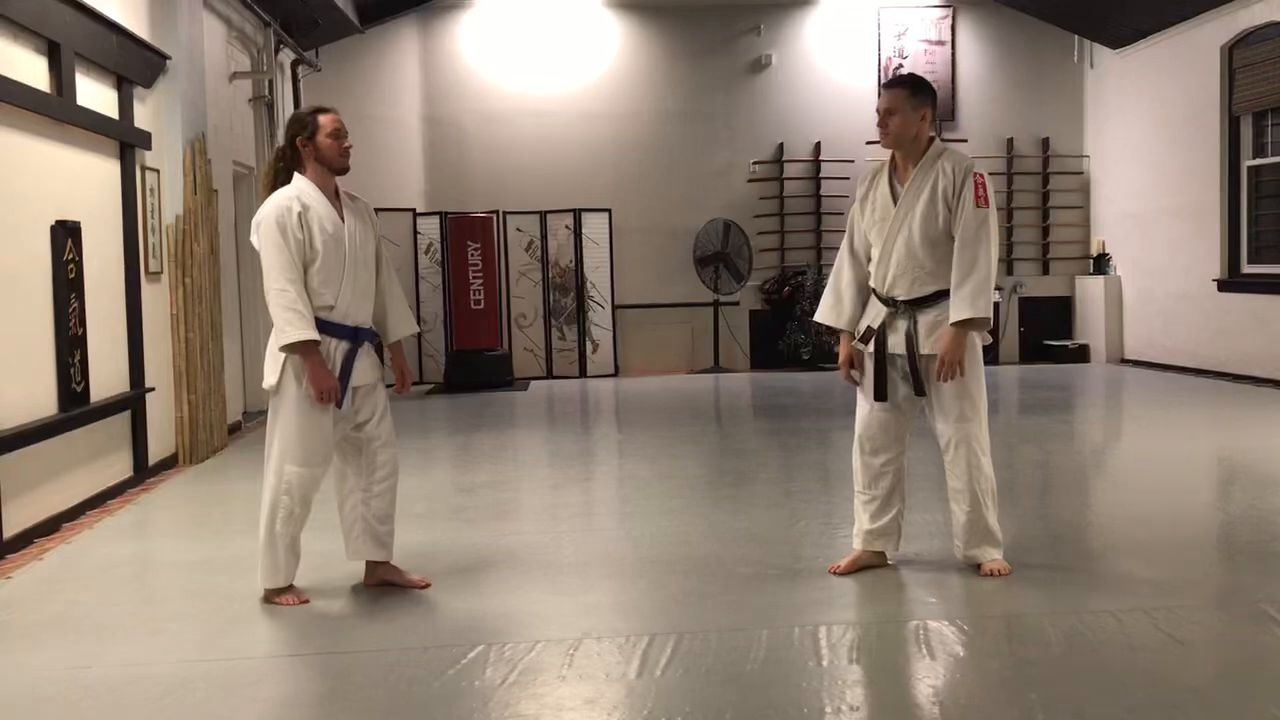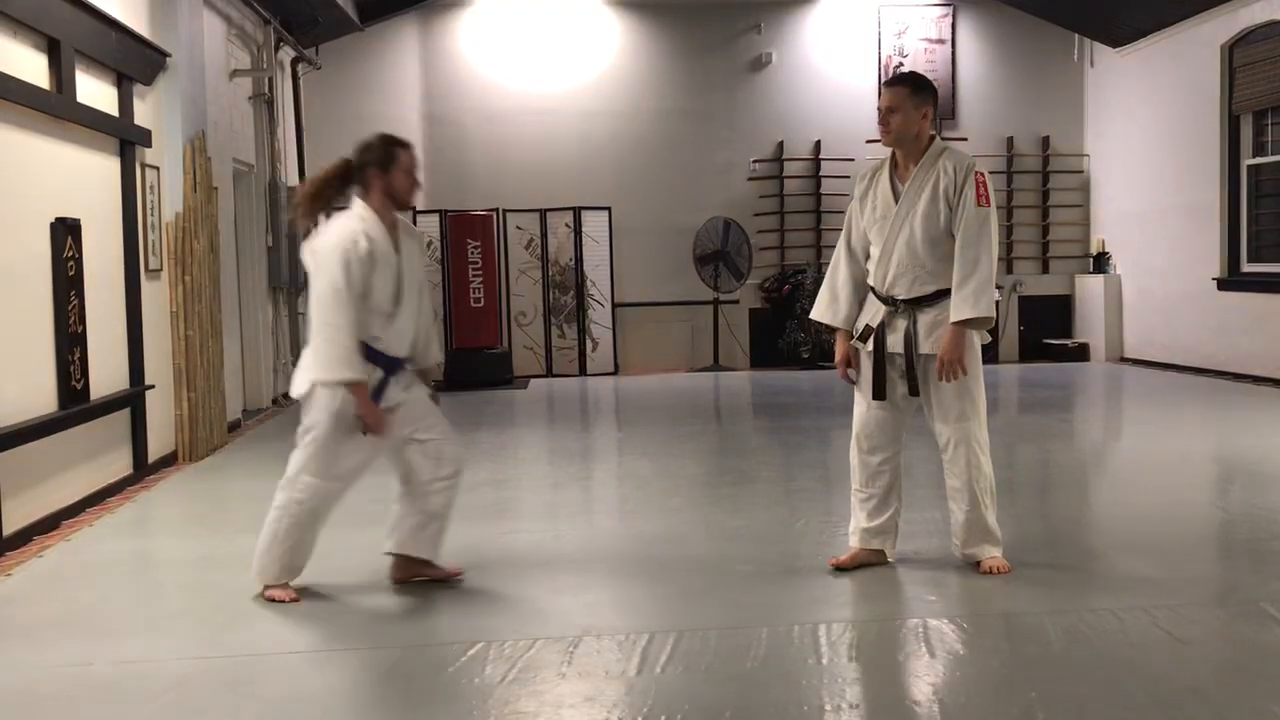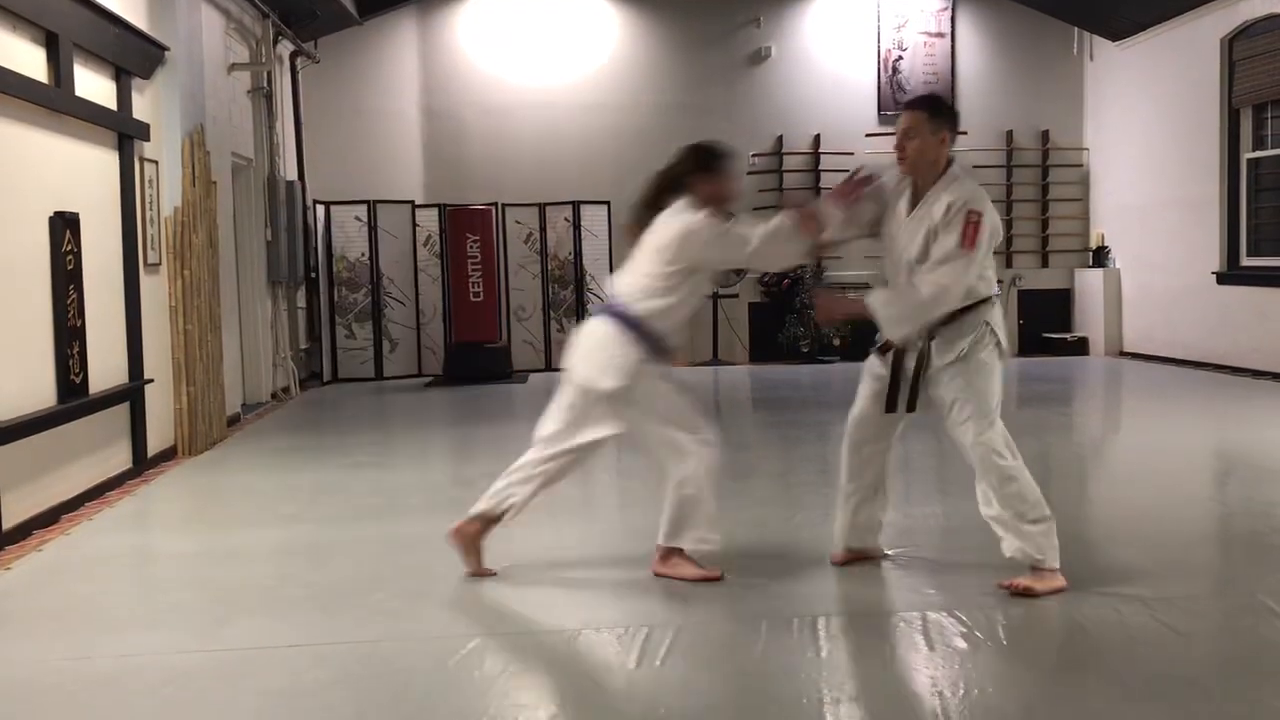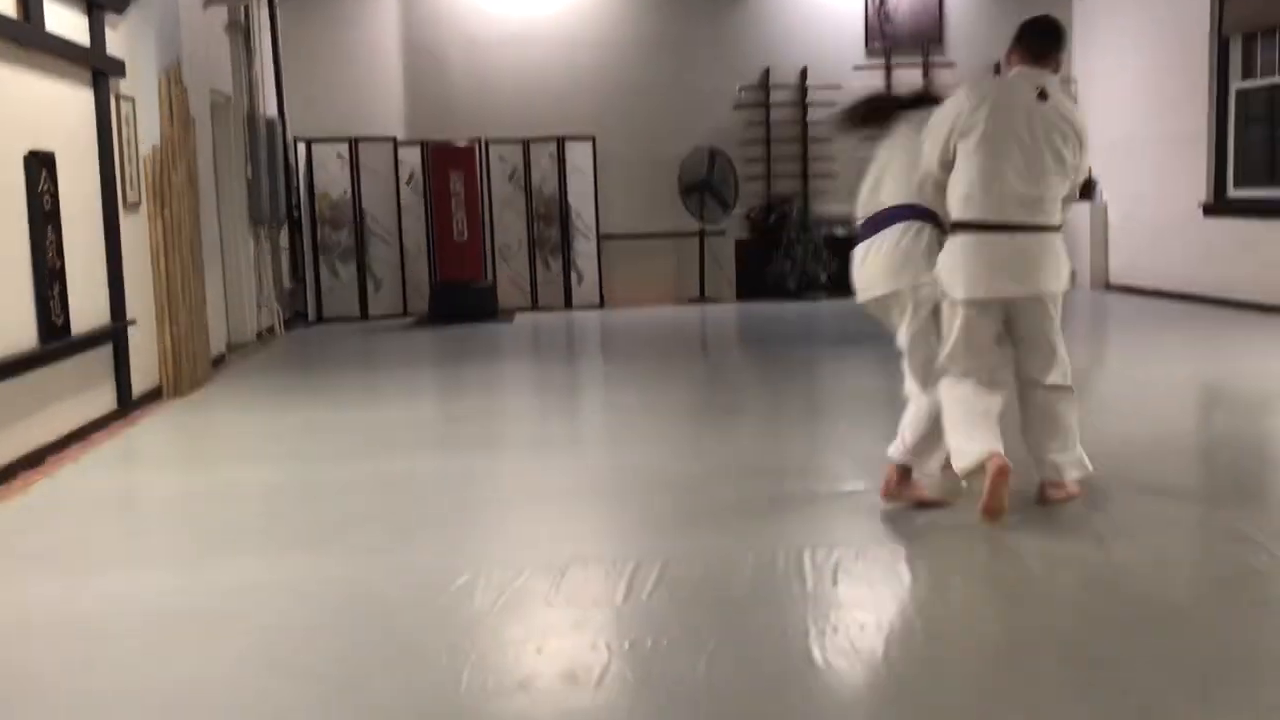
dt=0.5s
person 1, frame 1
left shoulder: (960, 174)
right shoulder: (872, 182)
left elbow: (974, 256)
right elbow: (854, 259)
left wrist: (958, 330)
right wrist: (846, 333)
left hip: (941, 325)
right hip: (882, 326)
left knee: (963, 439)
right knee: (874, 438)
left ankle: (983, 547)
right ankle: (873, 543)
person 1, frame 2
left shoulder: (961, 173)
right shoulder: (871, 181)
left elbow: (975, 259)
right elbow: (851, 258)
left wrist: (957, 331)
right wrist: (843, 331)
left hip: (943, 324)
right hip: (880, 324)
left knee: (962, 437)
right knee: (872, 436)
left ankle: (982, 545)
right ankle: (871, 540)
person 1, frame 3
left shoulder: (967, 205)
right shoulder: (893, 187)
left elbow: (938, 286)
right elbow: (852, 218)
left wrist: (861, 308)
right wrist: (845, 201)
left hip: (964, 336)
right hip: (906, 332)
left knee: (983, 442)
right knee: (864, 430)
left ankle: (1042, 562)
right ankle: (859, 540)
person 1, frame 4
left shoulder: (972, 98)
right shoulder: (1069, 118)
left elbow: (933, 167)
left hip: (973, 257)
right hip: (1039, 256)
left knee: (965, 376)
right knee: (1045, 373)
left ankle: (987, 456)
right ankle: (1056, 475)
person 2, frame 1
left shoulder: (359, 210)
right shoulder: (283, 208)
left elbow: (382, 281)
right elbow: (284, 292)
left wrist: (396, 348)
right wrist: (314, 362)
left hip: (358, 355)
right hip: (308, 355)
left knee: (376, 460)
right knee: (296, 471)
left ankle: (377, 562)
right ankle: (276, 580)
person 2, frame 2
left shoulder: (407, 235)
right shoulder: (346, 236)
left elbow: (417, 312)
right elbow: (333, 321)
left wrist: (428, 373)
right wrist: (358, 392)
left hip: (393, 372)
right hip: (343, 372)
left knee: (440, 461)
right knee: (314, 479)
left ankle: (411, 556)
right ankle: (273, 574)
person 2, frame 3
left shoulder: (685, 223)
right shoulder: (695, 228)
right elbow: (760, 247)
right wrist: (804, 225)
left hip: (609, 347)
right hip: (622, 354)
left knee: (557, 447)
right knee: (696, 447)
left ankle: (478, 521)
right ankle: (673, 552)
person 2, frame 4
left shoulder: (890, 148)
right shoulder: (929, 125)
left hip: (870, 258)
right hip: (906, 252)
left knee: (924, 368)
right knee: (937, 373)
right ankle: (900, 477)
